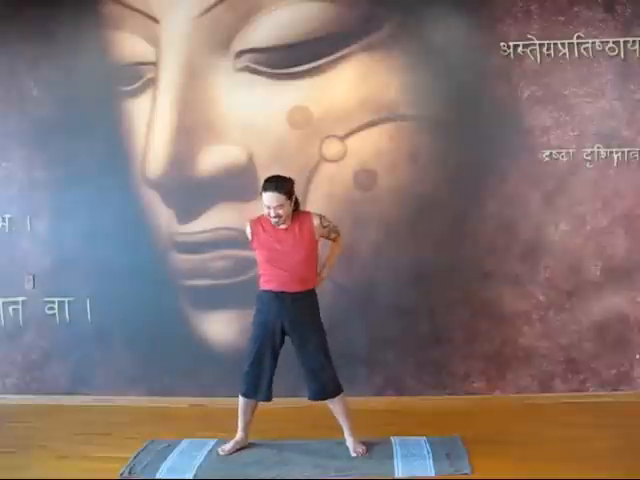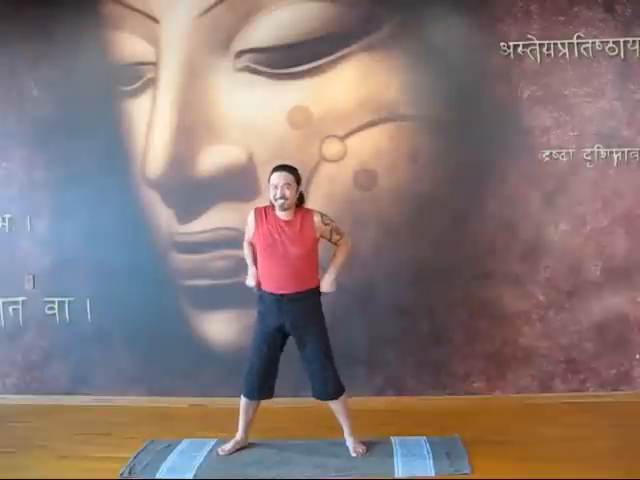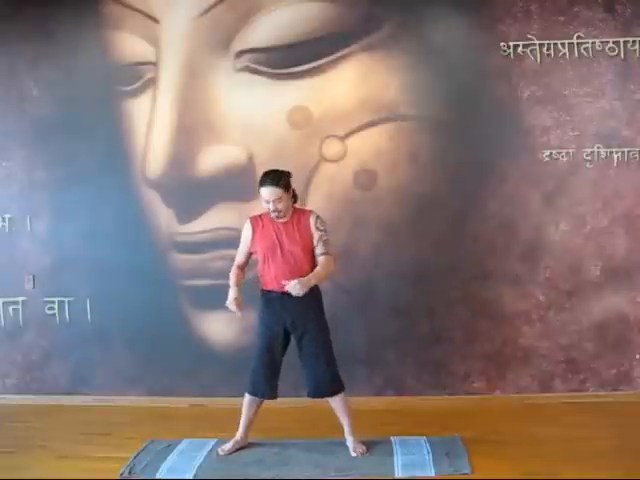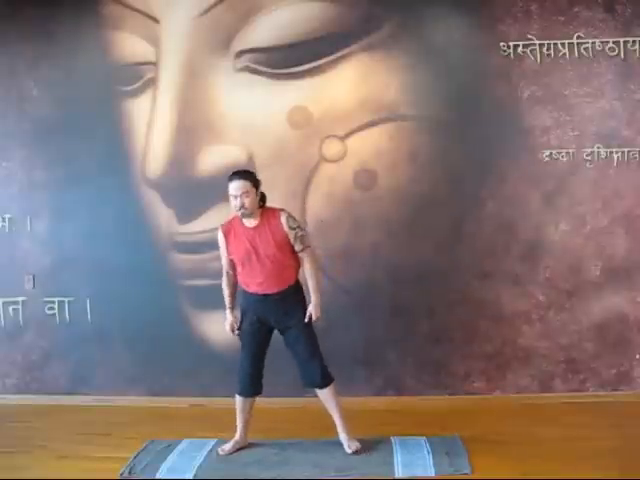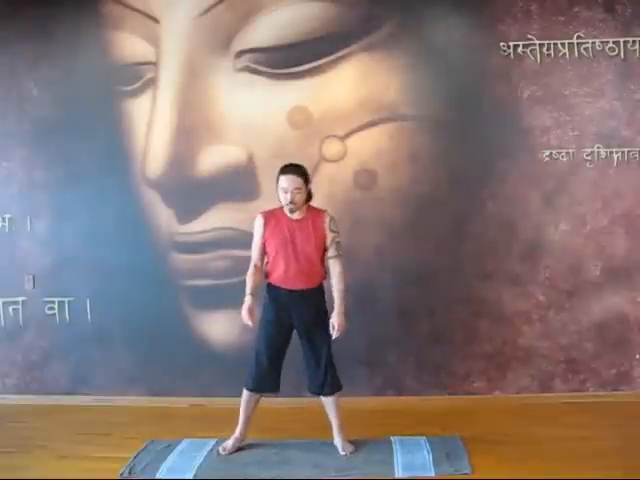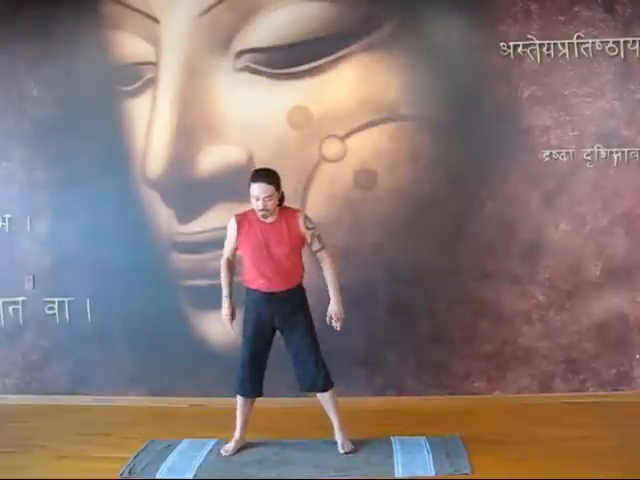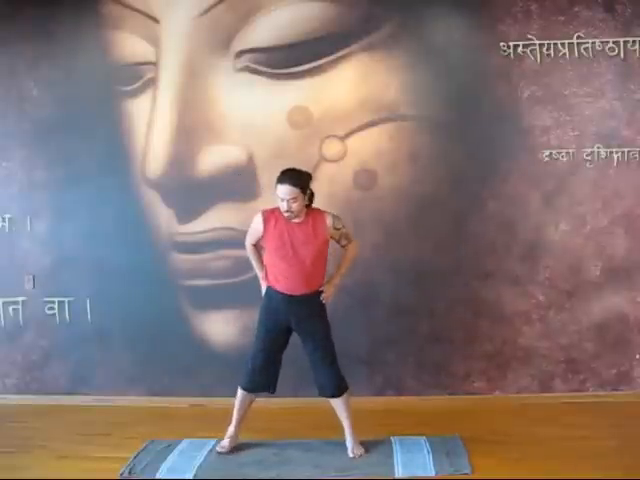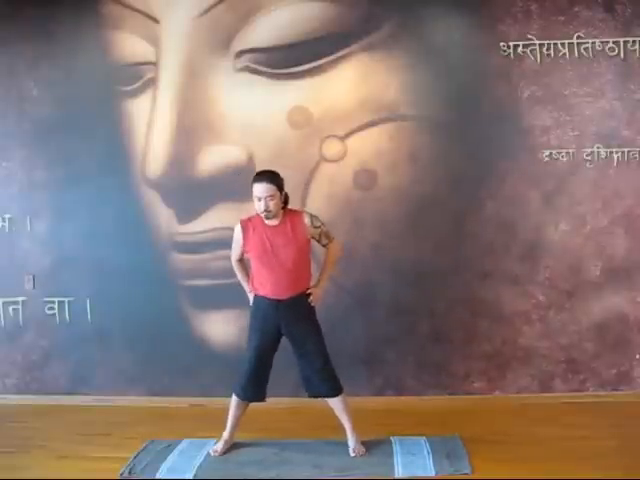
dt=0.5s
person 1, frame 1
left shoulder: (313, 222)
right shoulder: (254, 227)
left elbow: (339, 238)
left wrist: (324, 271)
left hip: (304, 304)
right hip: (268, 305)
left knee: (323, 373)
right knee: (254, 372)
left ankle: (349, 435)
right ankle: (241, 435)
person 1, frame 2
left shoulder: (315, 220)
right shoulder: (257, 217)
left elbow: (343, 242)
right elbow: (247, 242)
left wrist: (330, 274)
right wrist: (252, 270)
left hip: (306, 304)
right hip: (270, 306)
left knee: (325, 373)
right knee: (256, 373)
left ankle: (349, 435)
right ankle: (241, 435)
person 1, frame 3
left shoulder: (311, 221)
right shoulder: (253, 226)
left elbow: (327, 263)
right elbow: (239, 264)
left wrist: (306, 282)
right wrist: (234, 289)
left hip: (306, 303)
right hip: (272, 305)
left knee: (324, 369)
right knee: (261, 372)
left ankle: (350, 434)
right ankle: (241, 435)
person 1, frame 4
left shoulder: (282, 220)
right shoulder: (226, 232)
left elbow: (306, 257)
right elbow: (229, 273)
left wrist: (315, 298)
right wrist: (229, 309)
left hip: (290, 301)
right hip: (252, 305)
left knee: (313, 365)
right knee: (247, 370)
left ankle: (342, 430)
right ankle: (240, 435)
person 1, frame 5
left shoulder: (324, 220)
right shoulder: (265, 220)
left elbow: (335, 266)
right elbow: (257, 264)
left wrist: (339, 309)
right wrist: (249, 298)
left hip: (312, 300)
right hip: (277, 300)
left knee: (323, 367)
right knee: (262, 366)
left ankle: (338, 434)
right ankle: (240, 433)
person 1, frame 6
left shoulder: (298, 220)
right shoulder: (238, 223)
left elbow: (323, 255)
right elbow: (226, 259)
left wrist: (335, 299)
right wrist: (226, 299)
left hip: (293, 301)
right hip: (257, 303)
left knee: (313, 366)
right knee: (249, 368)
left ankle: (339, 431)
right ankle: (238, 435)
person 1, frame 7
left shoulder: (326, 221)
right shoulder: (264, 219)
left elbow: (351, 246)
right elbow: (250, 245)
left wrist: (334, 282)
right wrist: (263, 278)
left hip: (311, 304)
right hip: (275, 302)
left knee: (328, 369)
right knee: (257, 368)
left ankle: (350, 435)
right ankle: (232, 431)
person 1, frame 8
left shoulder: (304, 221)
right shoulder: (244, 228)
left elbow: (333, 246)
right elbow: (236, 259)
left wrist: (320, 285)
right wrist: (249, 290)
left hip: (299, 306)
right hip: (264, 308)
left knee: (321, 370)
right knee: (251, 373)
left ankle: (351, 433)
right ankle: (227, 435)
